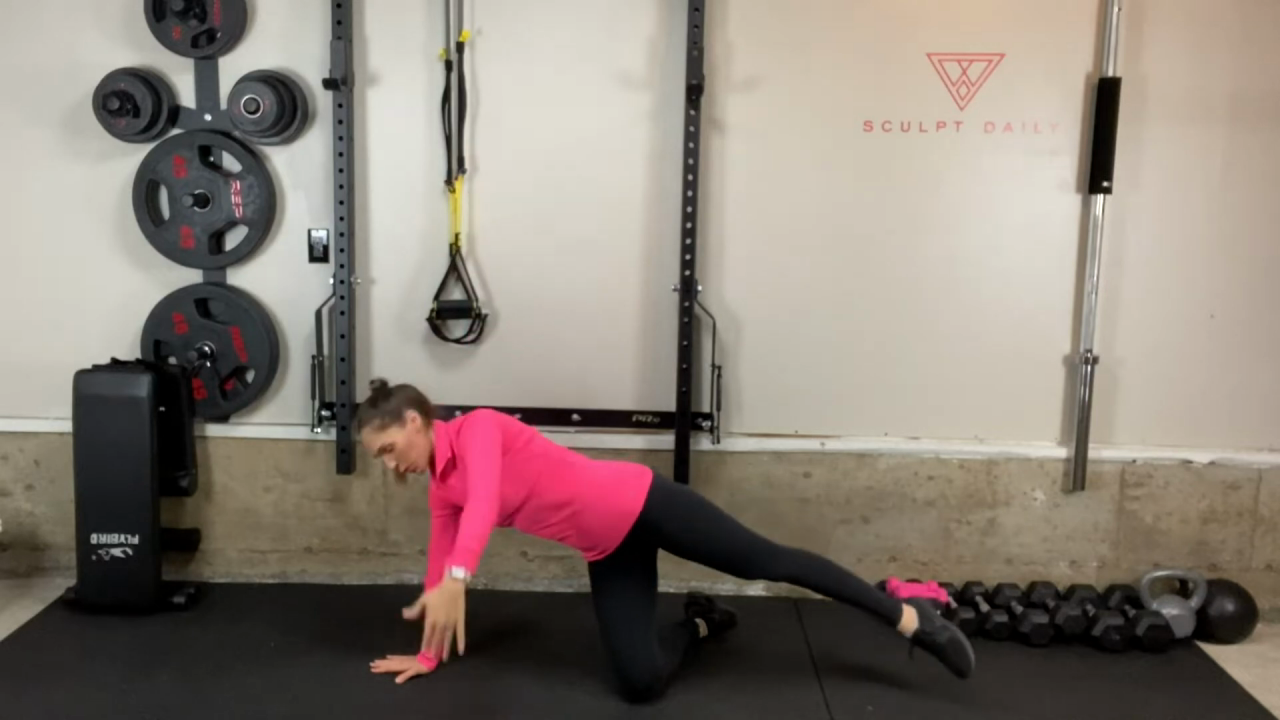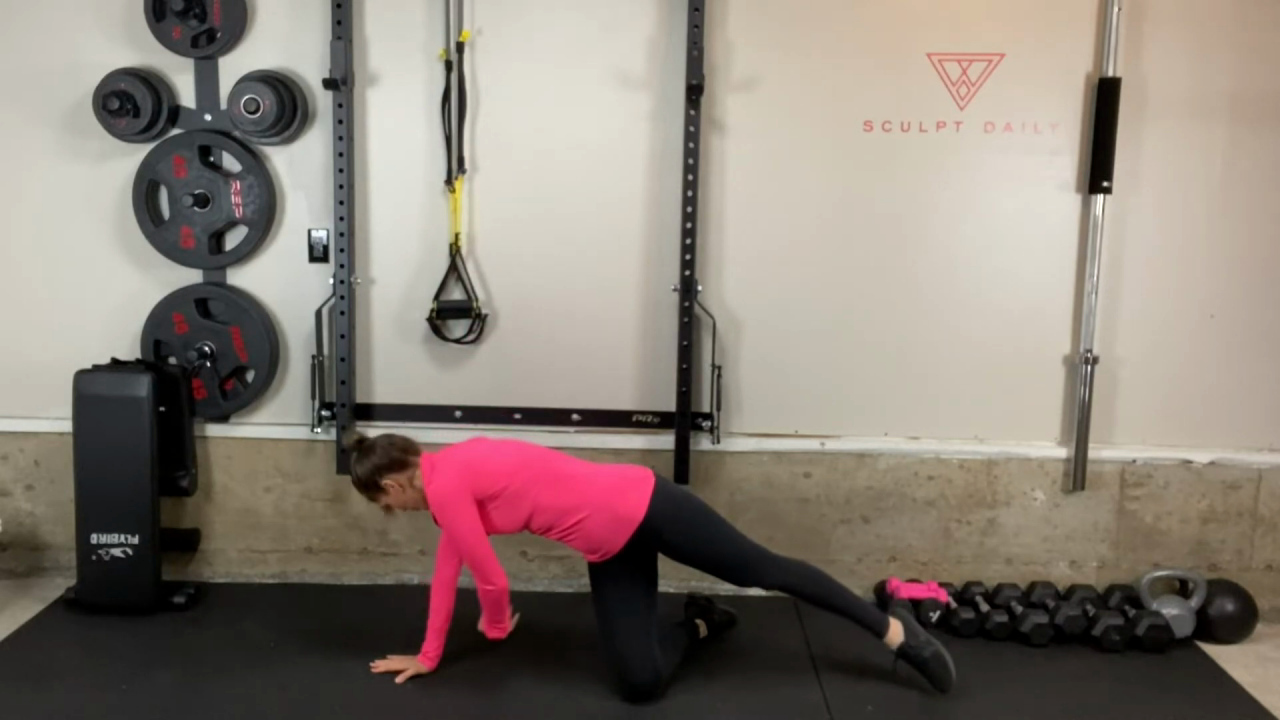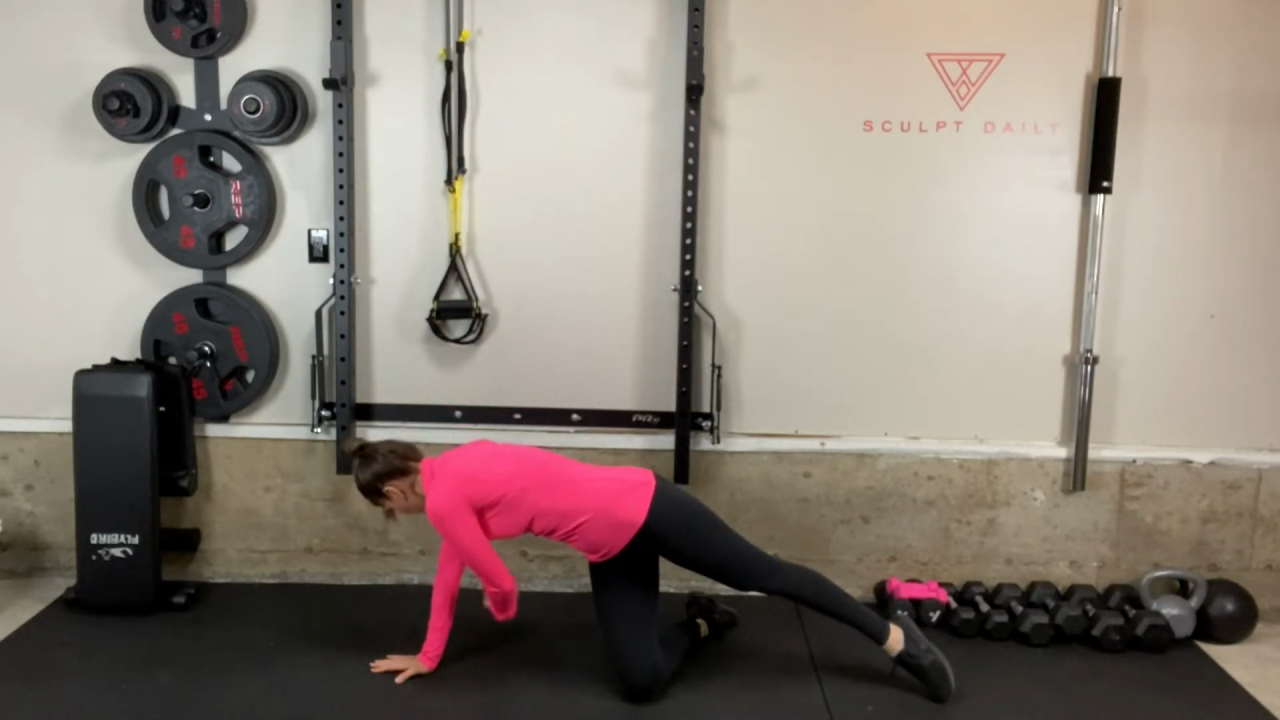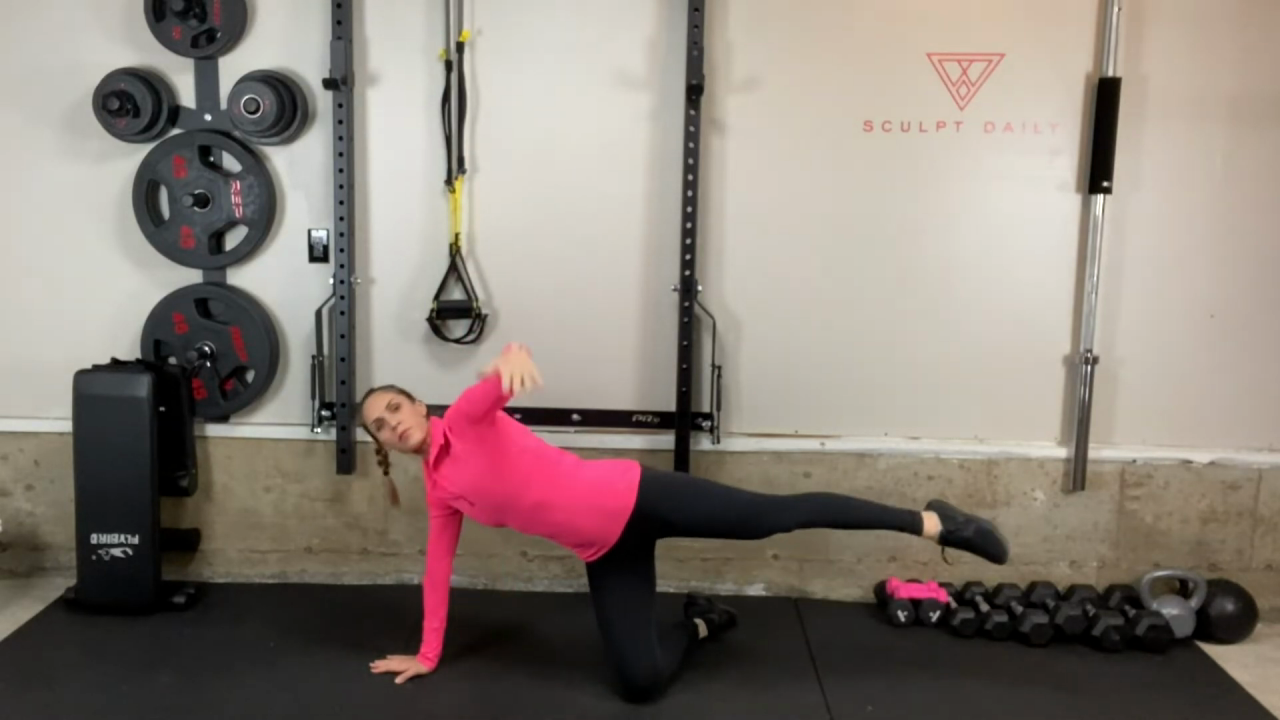
dt=1s
person 1, frame 1
left shoulder: (477, 427)
right shoulder: (440, 488)
left elbow: (486, 500)
right elbow: (438, 563)
left wrist: (457, 581)
right wrist: (428, 651)
left hip: (637, 503)
right hip: (607, 552)
left knee: (769, 561)
right knee: (641, 682)
left ankle: (909, 618)
right ankle: (698, 623)
person 1, frame 2
left shoulder: (446, 488)
right shoulder: (454, 474)
left elbow: (492, 581)
right elbow: (448, 569)
left wrist: (498, 626)
right wrist: (428, 656)
left hip: (641, 506)
right hip: (610, 549)
left knee: (763, 570)
right knee: (641, 683)
left ankle: (894, 631)
right ankle: (697, 624)
person 1, frame 3
left shoulder: (444, 498)
right shoulder: (456, 473)
left elbow: (499, 585)
right elbow: (449, 571)
left wrist: (503, 609)
right wrist: (428, 656)
left hip: (642, 507)
right hip: (611, 550)
left knee: (765, 574)
right knee: (642, 682)
left ankle: (895, 638)
right ankle: (699, 623)
person 1, frame 4
left shoulder: (469, 417)
right shoulder: (436, 489)
left elbow: (500, 383)
right elbow: (439, 567)
left wrist: (516, 362)
right wrist: (426, 653)
left hip: (628, 499)
right hip: (602, 551)
left knee: (777, 513)
right knee: (639, 681)
left ankle: (930, 522)
right ankle: (697, 621)
